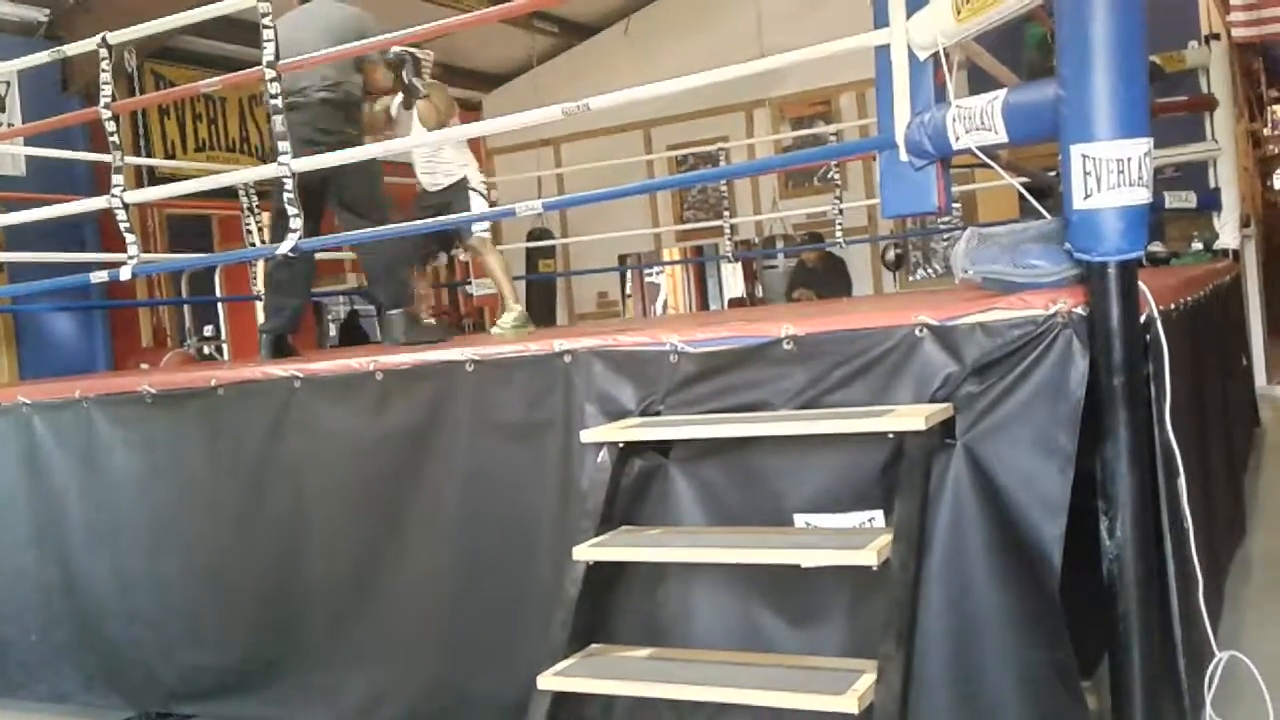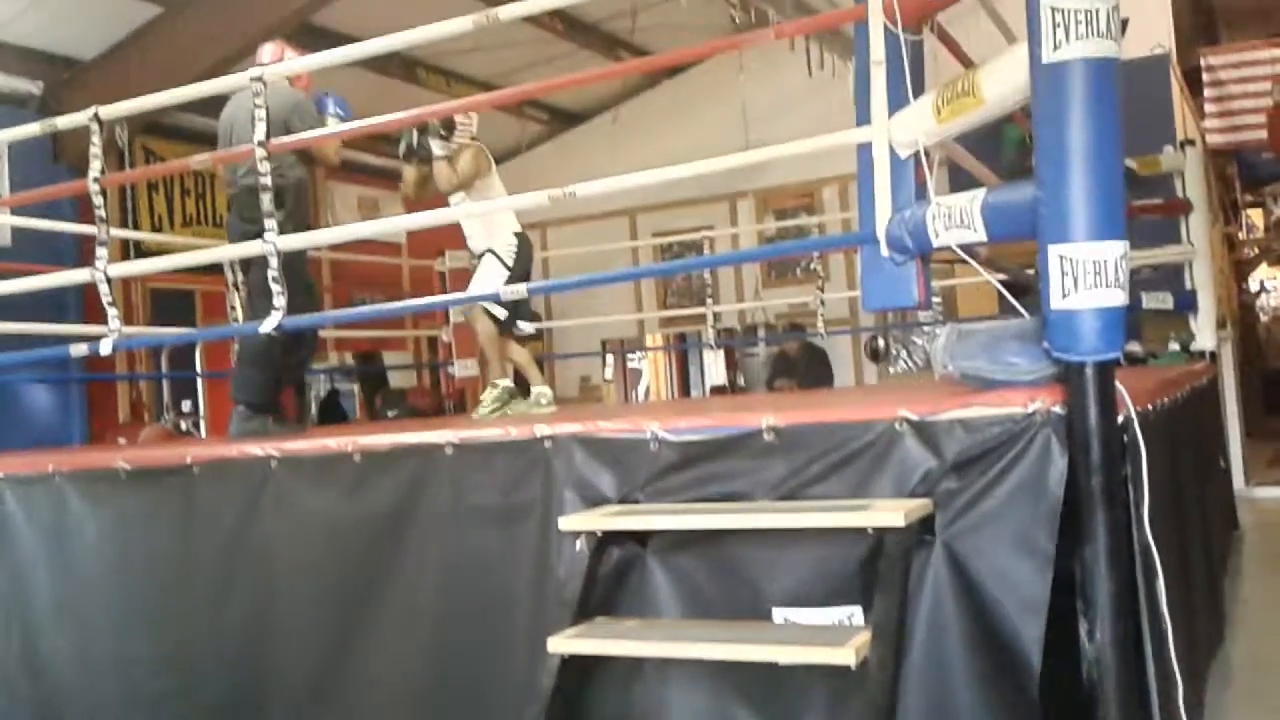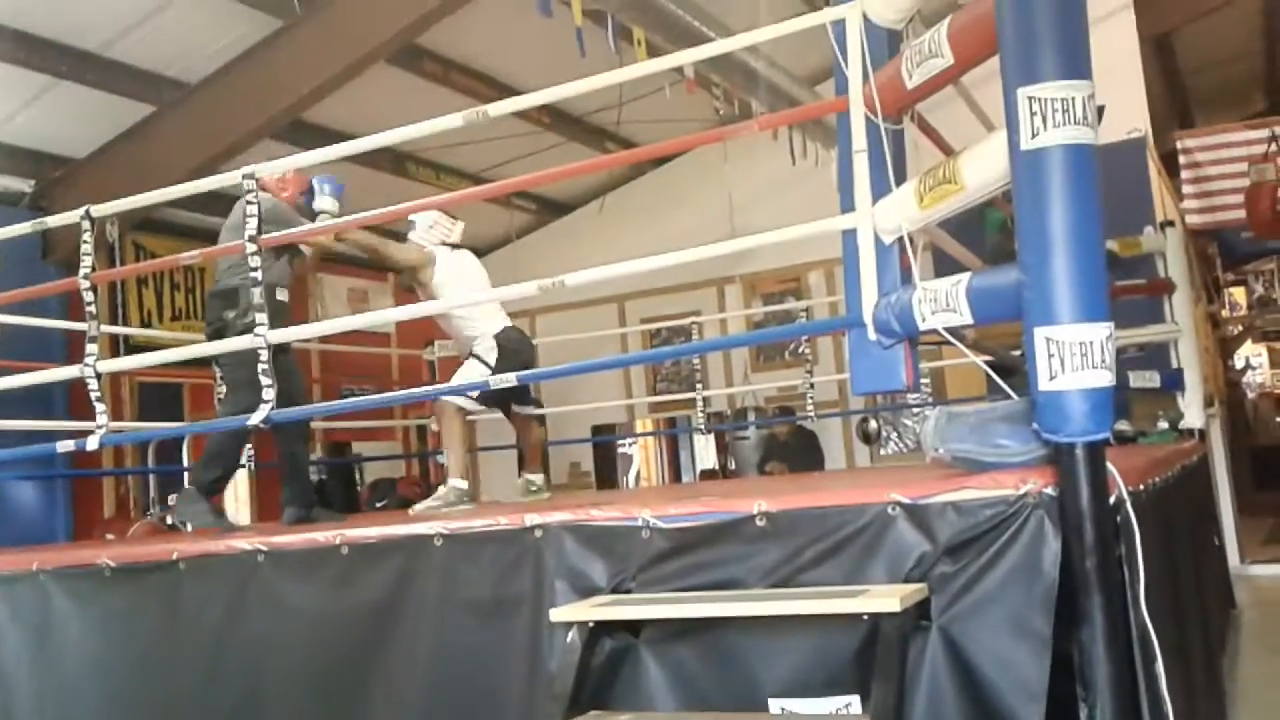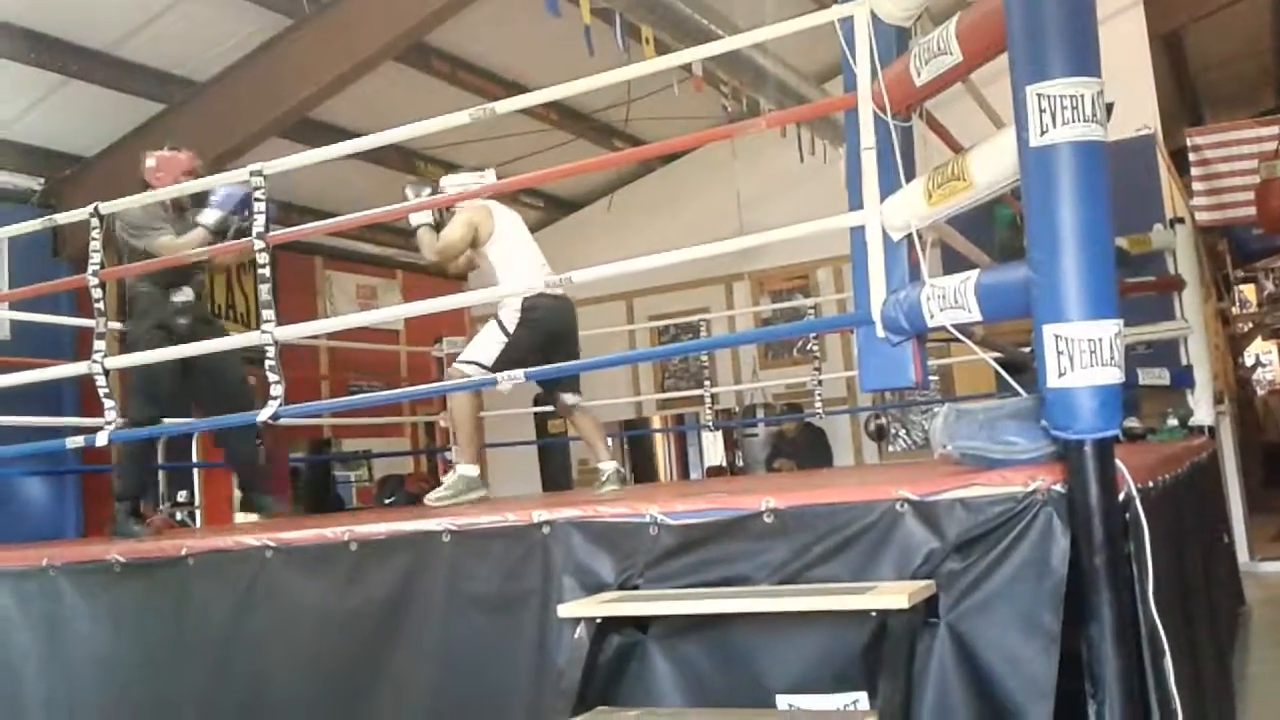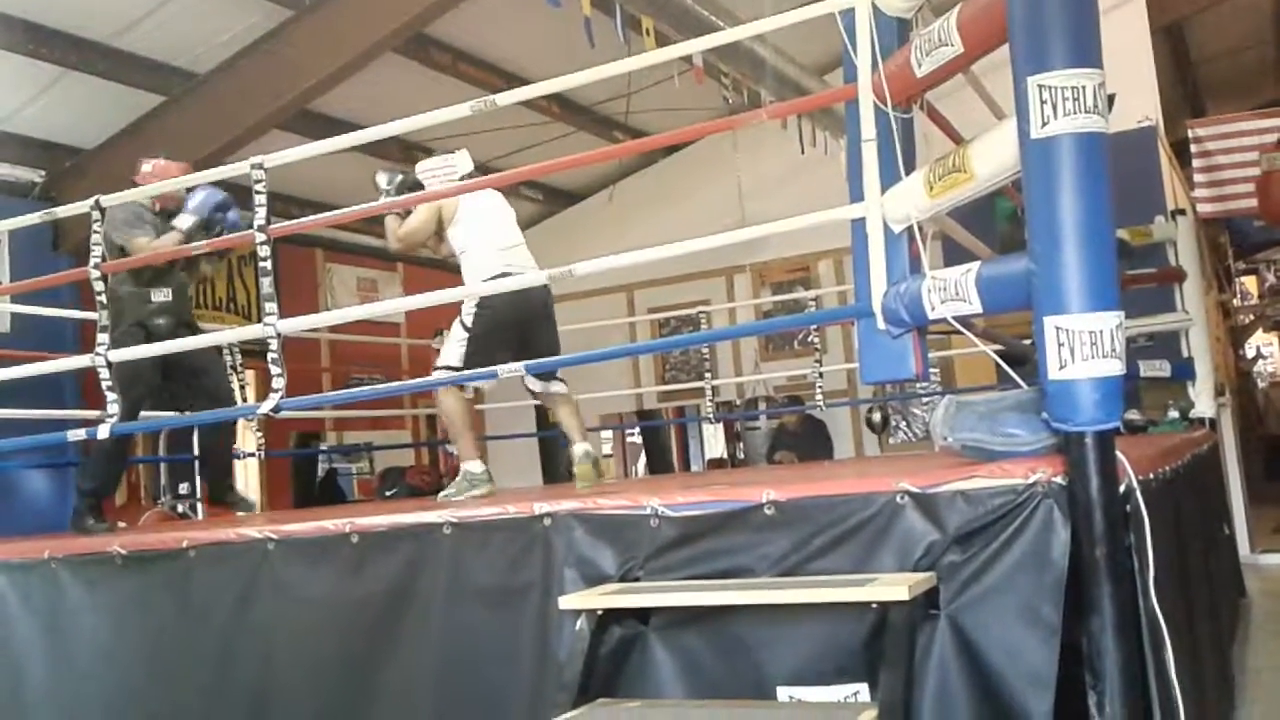
dt=0.5s
person 1, frame 1
left shoulder: (277, 30)
right elbow: (380, 83)
left hip: (287, 137)
right hip: (334, 133)
left knee: (289, 239)
right knee: (372, 222)
left ankle: (274, 335)
right ankle: (399, 317)
person 1, frame 2
left shoulder: (232, 105)
right shoulder: (292, 98)
left elbow: (225, 172)
right elbow: (329, 157)
right wrist: (334, 122)
left hip: (243, 218)
right hip: (277, 216)
left knee: (302, 310)
right knee: (270, 314)
left ankle: (265, 403)
right ankle: (249, 412)
person 1, frame 3
left shoulder: (266, 213)
right shoulder: (268, 207)
left elbow: (295, 261)
right elbow: (324, 241)
left wrist: (318, 208)
right wrist: (329, 204)
left hip: (259, 326)
right hip: (242, 320)
left knee: (293, 412)
right knee: (244, 410)
left ankle: (298, 503)
right ankle: (200, 495)
person 1, frame 4
left shoulder: (185, 214)
right shoulder: (134, 216)
left elbow: (222, 258)
right elbow: (178, 252)
left wrist: (243, 221)
right wrist: (214, 213)
left hip: (198, 324)
right hip: (155, 330)
left knee: (235, 402)
right knee: (147, 418)
left ankle: (255, 491)
right ankle: (127, 512)
person 1, frame 5
left shoulder: (178, 222)
right shoulder: (123, 213)
left elbow: (202, 269)
right elbow: (154, 254)
left wrist: (224, 234)
right wrist: (191, 218)
left hip: (179, 329)
right hip: (135, 330)
left knee: (219, 402)
right knee: (123, 415)
left ankle: (221, 490)
right ankle: (87, 507)
person 2, frame 1
left shoulder: (435, 93)
right shoulder: (397, 102)
left elbow: (433, 123)
left hip: (462, 182)
right hip: (431, 192)
left knee: (477, 241)
right knee: (413, 258)
left ankle: (515, 312)
person 2, frame 2
left shoulder: (471, 152)
right shoulder: (449, 159)
left elbow: (448, 186)
right elbow: (412, 190)
left wrist: (437, 146)
right wrist: (410, 152)
left hip: (507, 245)
right hip: (491, 251)
left knee: (478, 310)
right knee: (503, 332)
left ankle: (501, 385)
right ankle: (541, 393)
person 2, frame 3
left shoulder: (423, 257)
right shoulder: (464, 258)
left elbow: (377, 245)
right wrist: (418, 282)
left hip: (499, 345)
right hip: (518, 342)
left knee: (448, 404)
right knee: (521, 413)
left ankle: (457, 487)
right ankle: (533, 479)
person 2, frame 4
left shoulder: (472, 211)
right shoulder: (500, 214)
left elbow: (435, 255)
right elbow: (455, 266)
left wrist: (420, 220)
right wrist: (434, 222)
left hip: (529, 308)
right hip: (559, 308)
left knee: (460, 379)
right knee: (568, 401)
left ankle: (467, 473)
right ankle: (609, 470)
person 2, frame 5
left shoulder: (442, 199)
right shoulder: (494, 197)
left elbow: (399, 241)
left wrist: (391, 206)
right wrist: (412, 210)
left hip: (494, 294)
right hip: (535, 291)
left knee: (448, 382)
right knee: (549, 386)
left ankle: (474, 472)
right ankle: (582, 451)
